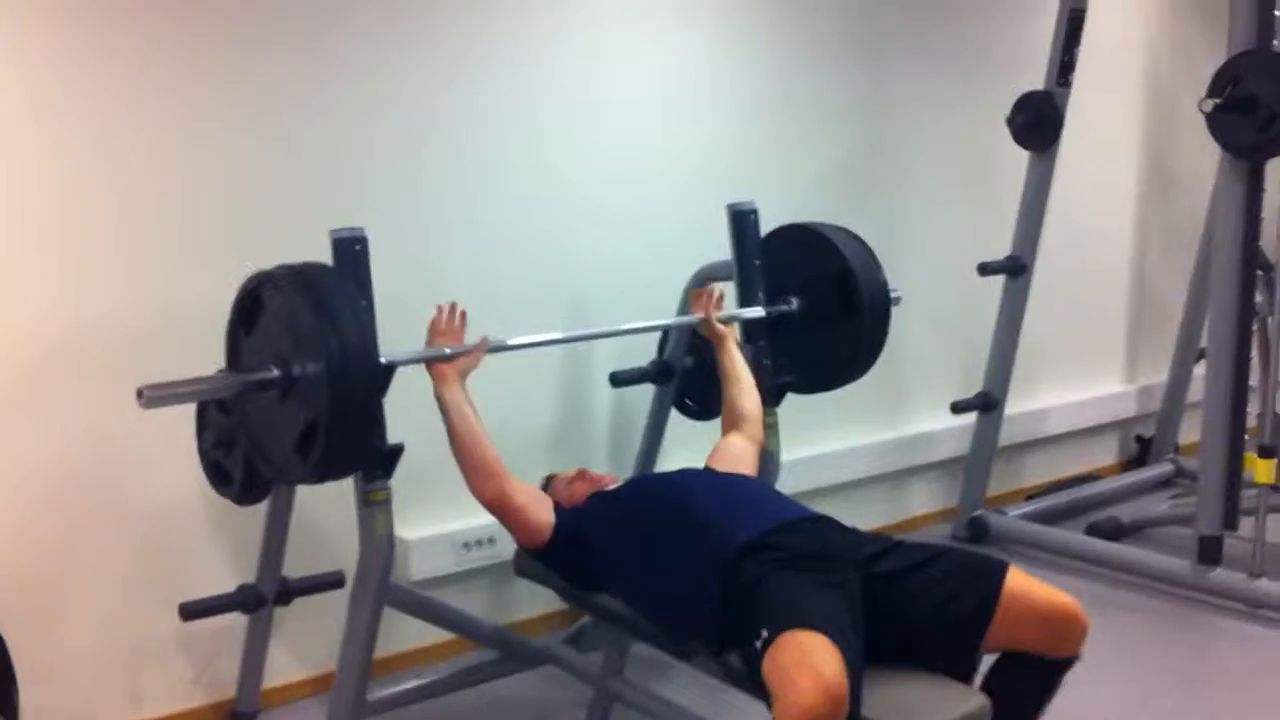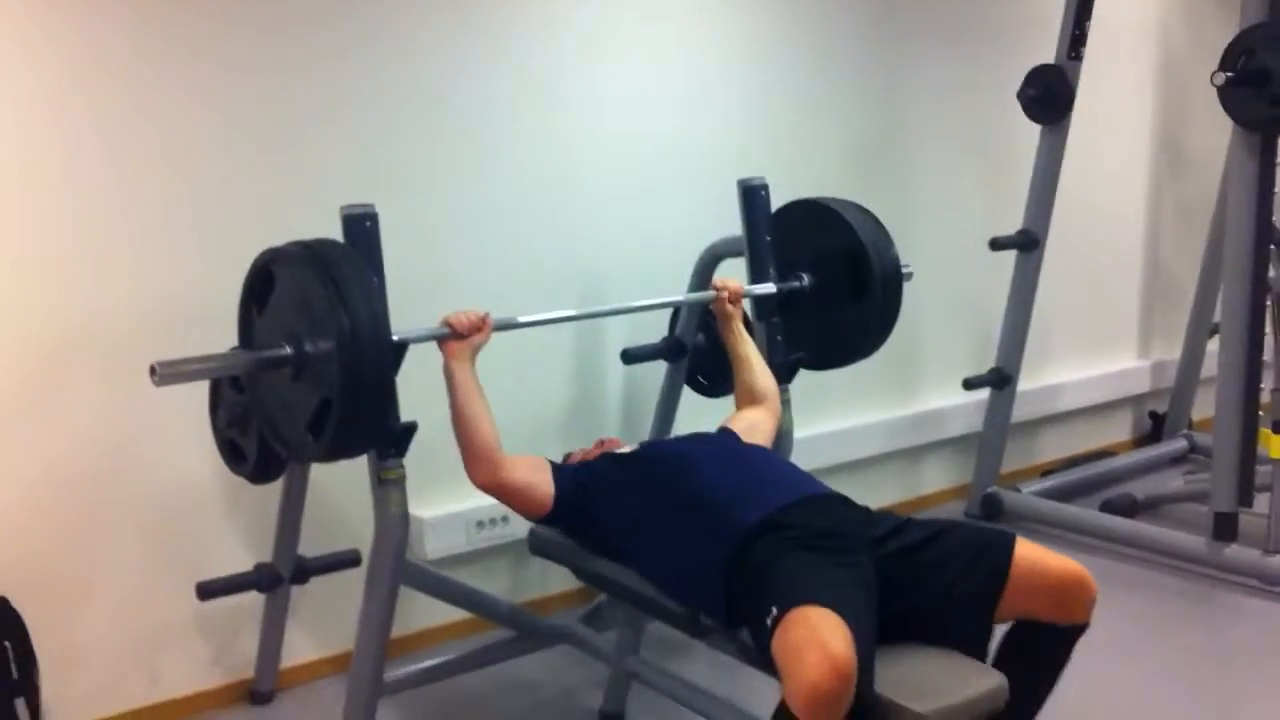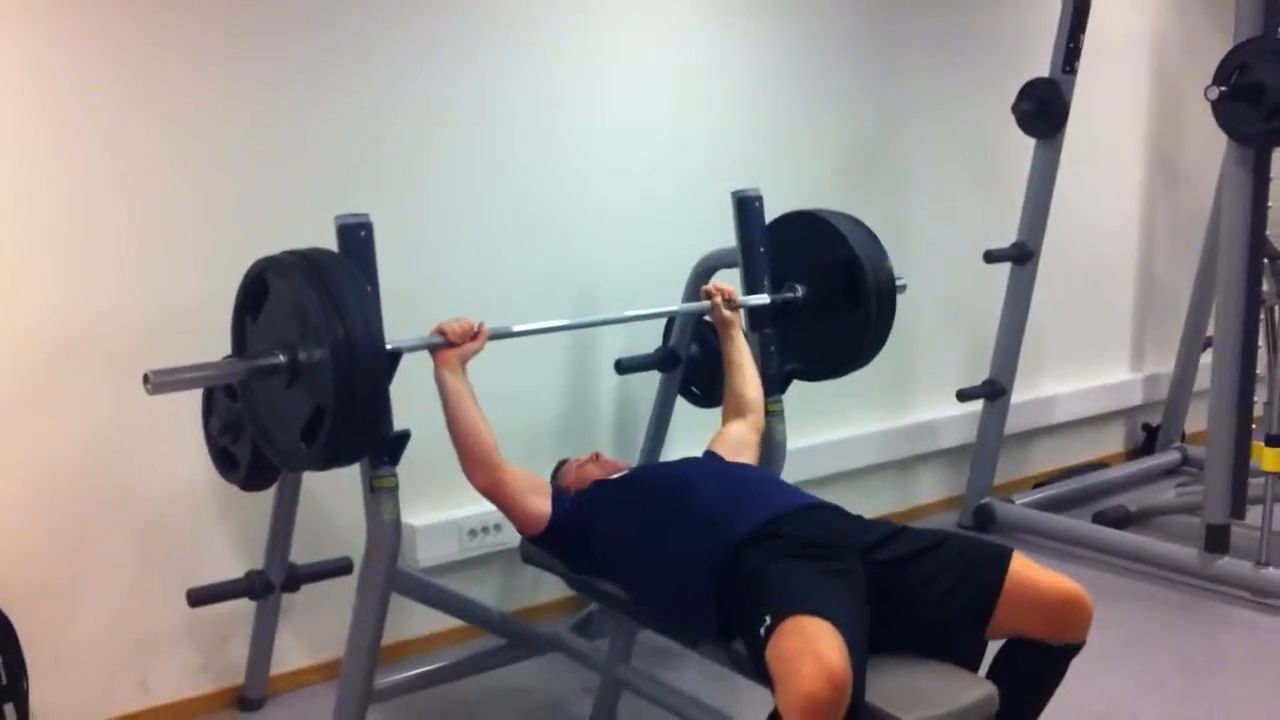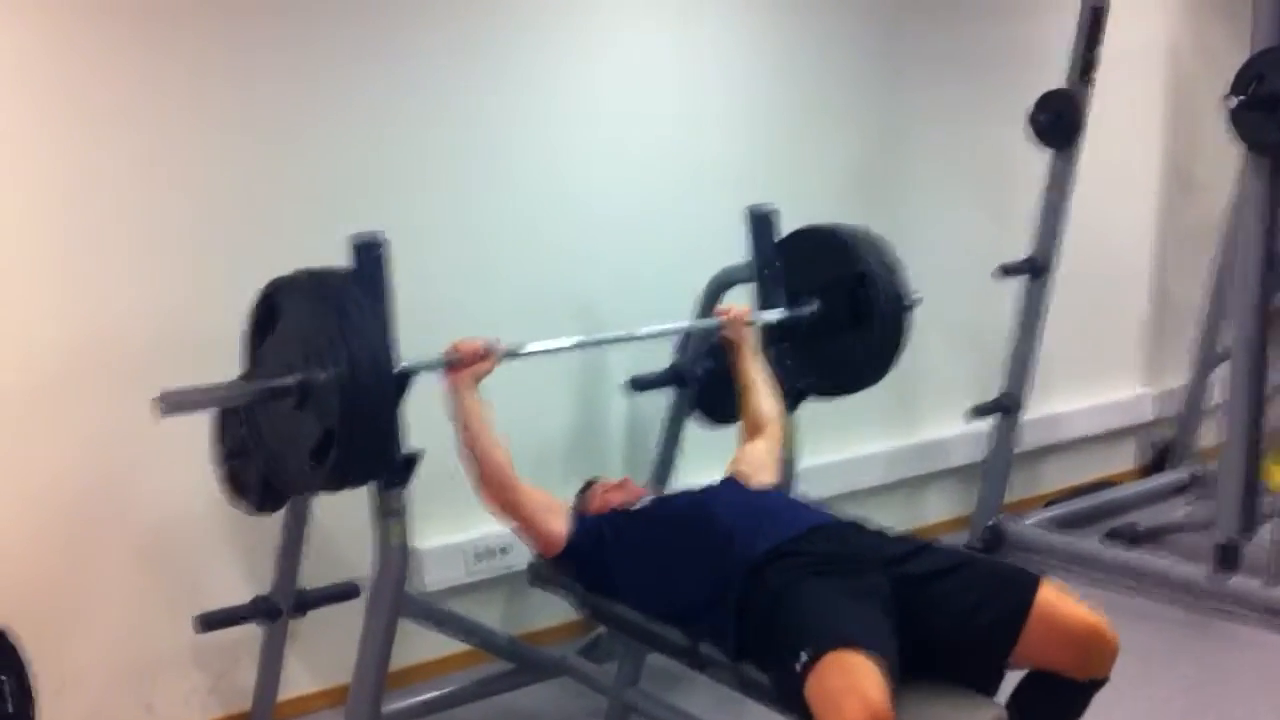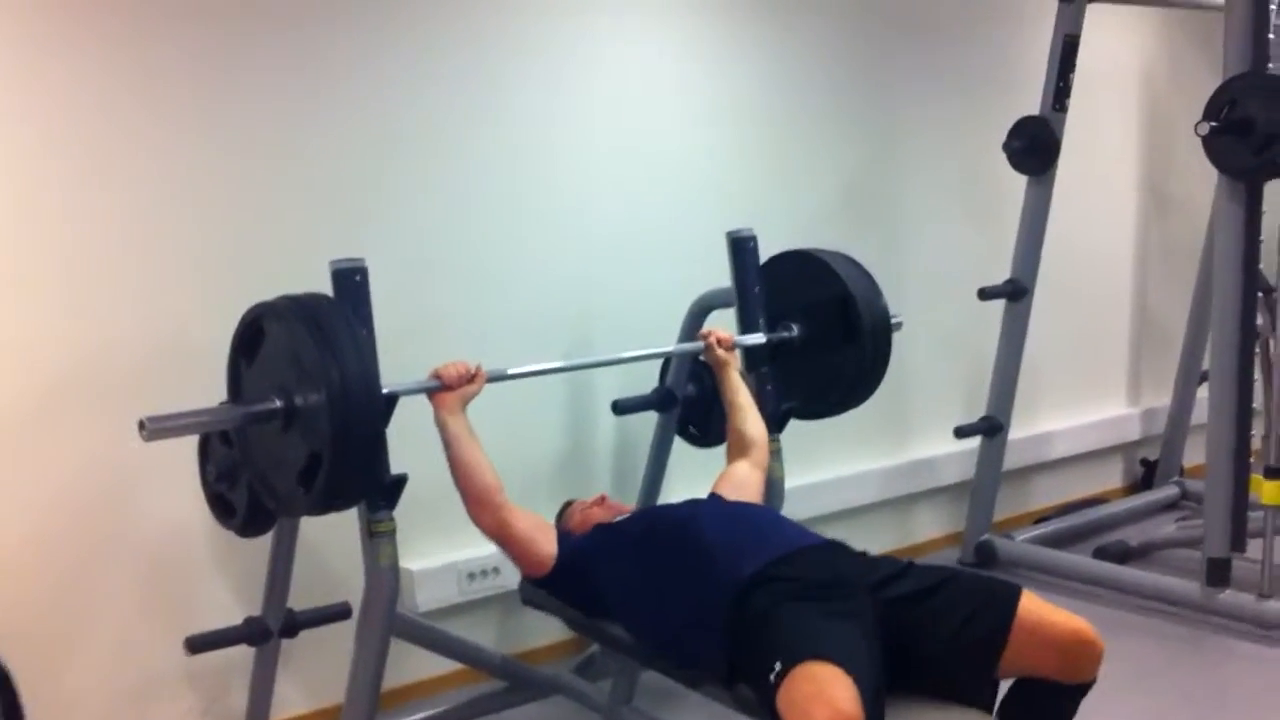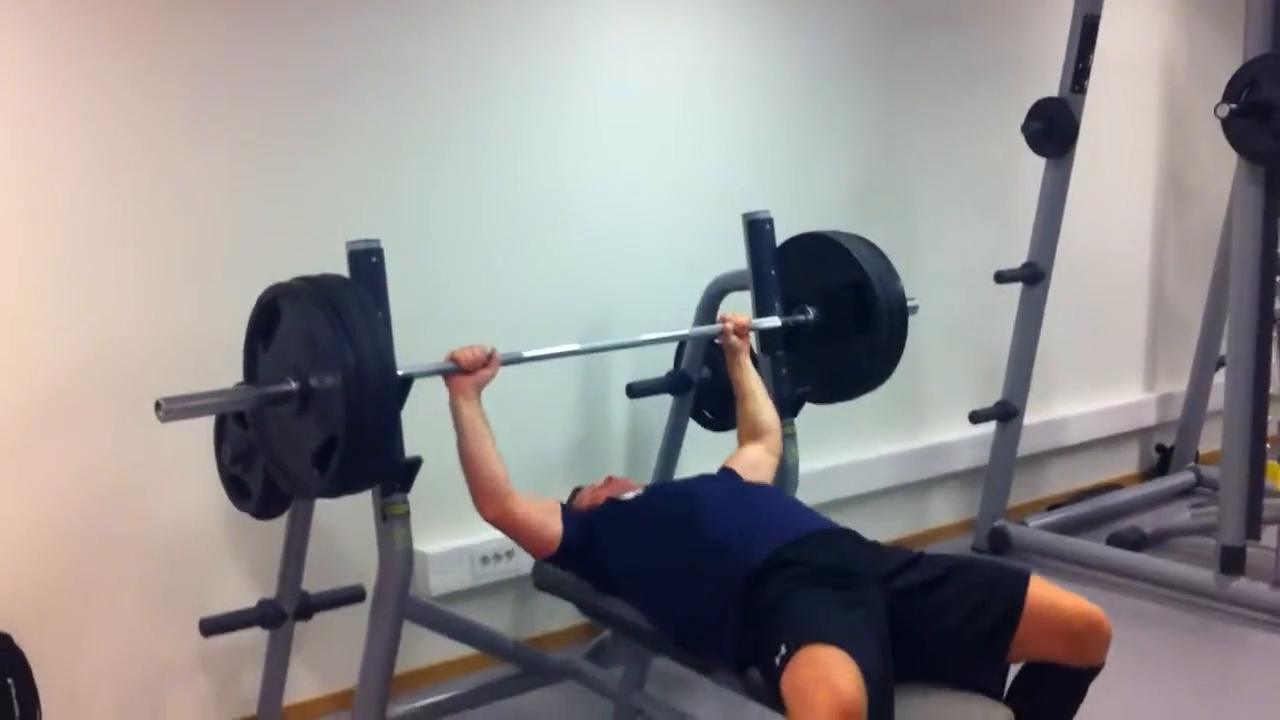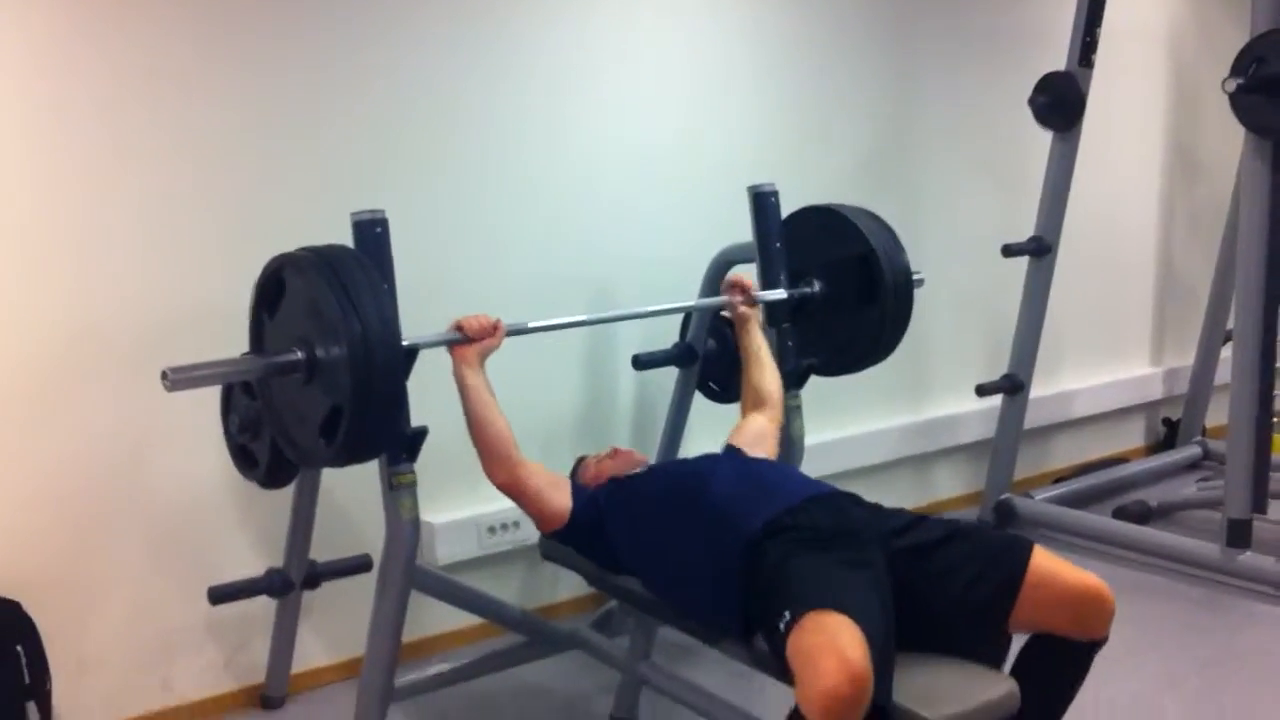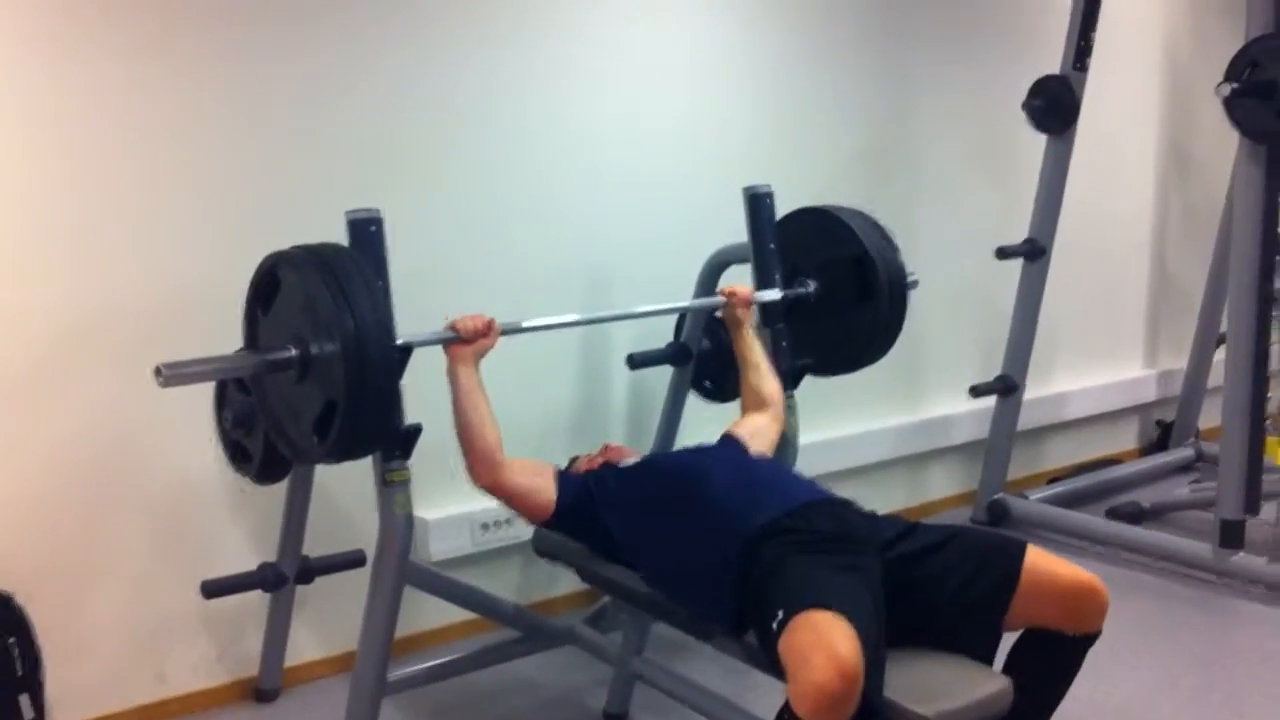
dt=0.5s
person 1, frame 1
left shoulder: (686, 486)
right shoulder: (579, 531)
left elbow: (746, 432)
right elbow: (496, 489)
left wrist: (723, 341)
right wrist: (450, 382)
left hip: (841, 548)
right hip: (759, 576)
left knee: (1061, 624)
person 1, frame 2
left shoulder: (712, 452)
right shoulder: (587, 490)
left elbow: (763, 405)
right elbow: (491, 469)
left wrist: (731, 323)
right wrist: (460, 359)
left hip: (851, 524)
right hip: (769, 552)
left knee: (1069, 590)
person 1, frame 3
left shoulder: (697, 473)
right shoulder: (580, 517)
left elbow: (746, 418)
right elbow: (490, 474)
left wrist: (729, 330)
right wrist: (450, 368)
left hip: (846, 535)
right hip: (761, 564)
left knee: (1065, 608)
person 1, frame 4
left shoulder: (716, 502)
right shoulder: (596, 541)
left elbow: (766, 435)
right elbow: (506, 491)
left wrist: (743, 348)
right wrist: (464, 389)
left hip: (868, 553)
right hip: (784, 583)
left knee: (1089, 643)
person 1, frame 5
left shoulder: (699, 519)
right shoulder: (586, 561)
left elbow: (751, 454)
right elbow: (496, 516)
left wrist: (726, 369)
right wrist: (450, 412)
left hip: (851, 574)
right hip: (769, 604)
left knee: (1075, 648)
person 1, frame 6
left shoulder: (716, 492)
right shoulder: (596, 534)
left elbow: (764, 441)
right elbow: (501, 504)
left wrist: (738, 355)
right wrist: (465, 396)
left hip: (860, 561)
right hip: (778, 591)
left knee: (1083, 630)
person 1, frame 7
left shoulder: (715, 467)
right shoulder: (601, 513)
left elbow: (765, 413)
right elbow: (510, 473)
left wrist: (747, 325)
right wrist: (469, 366)
left hip: (865, 526)
right hip: (782, 557)
left knee: (1087, 603)
person 1, frame 8
left shoulder: (710, 462)
right shoulder: (594, 498)
left elbow: (767, 411)
right elbow: (492, 470)
left wrist: (741, 327)
right wrist: (463, 363)
left hip: (856, 530)
right hip: (776, 557)
left knee: (1080, 598)
